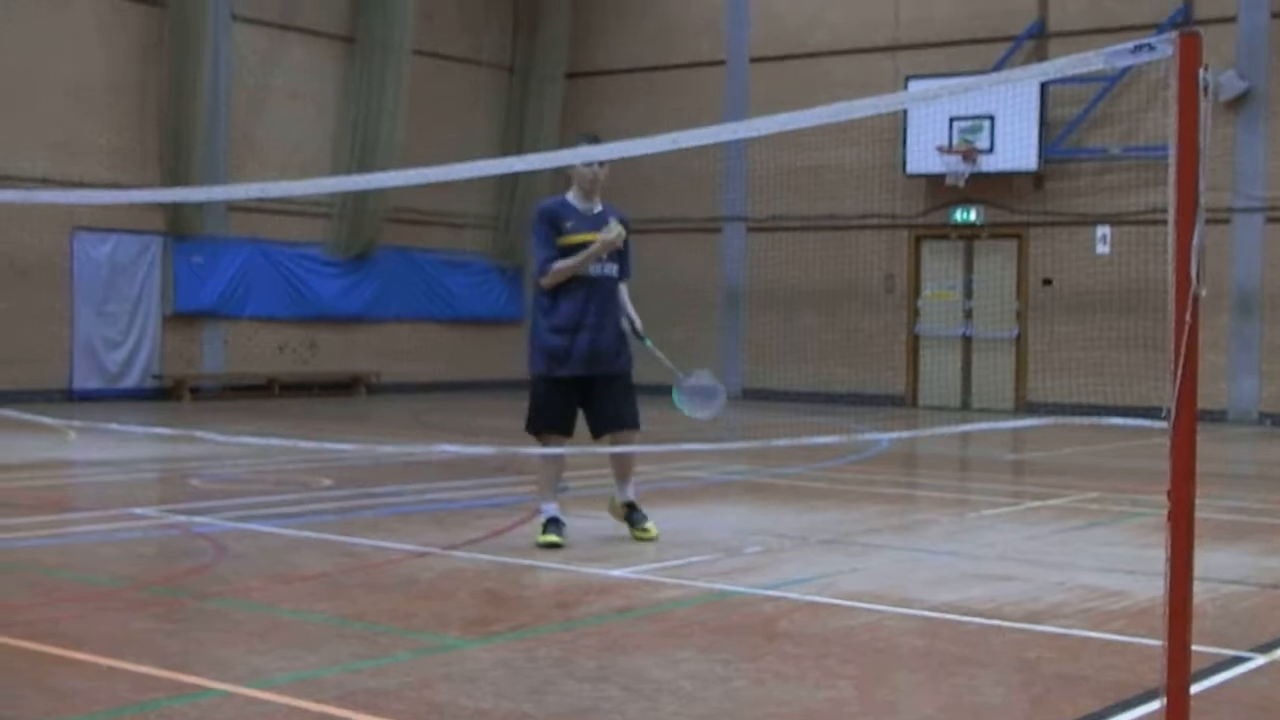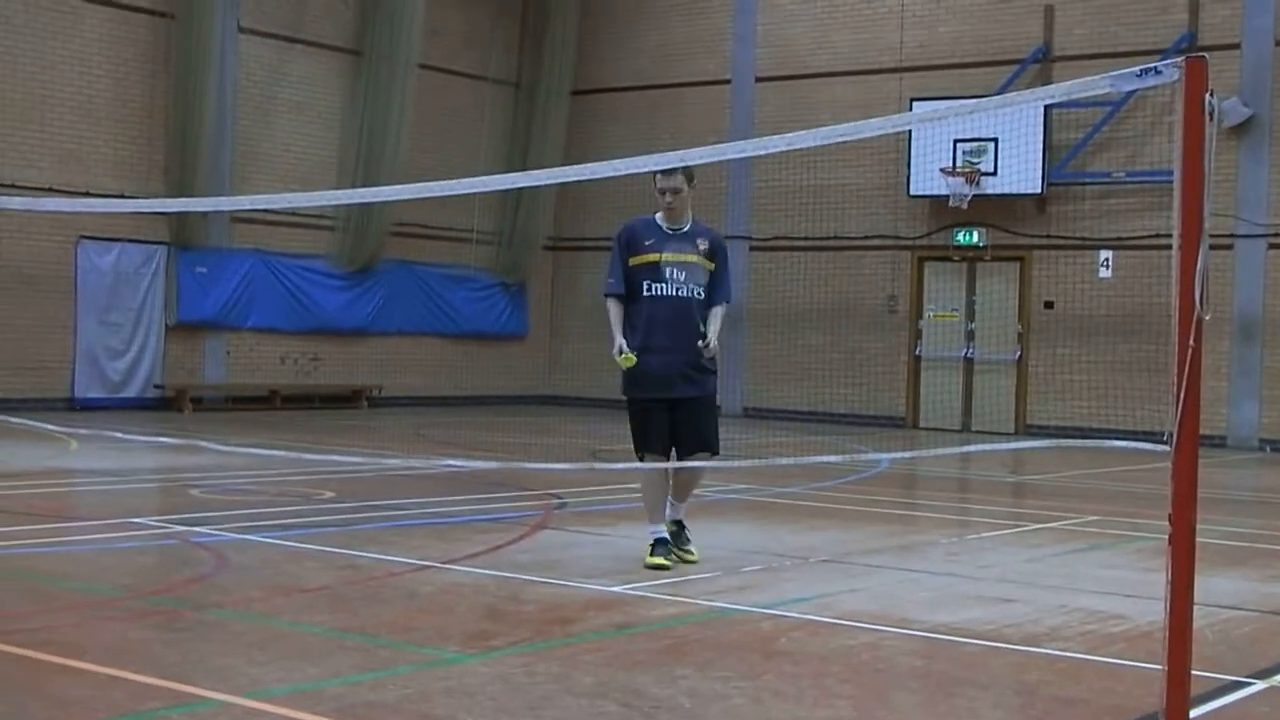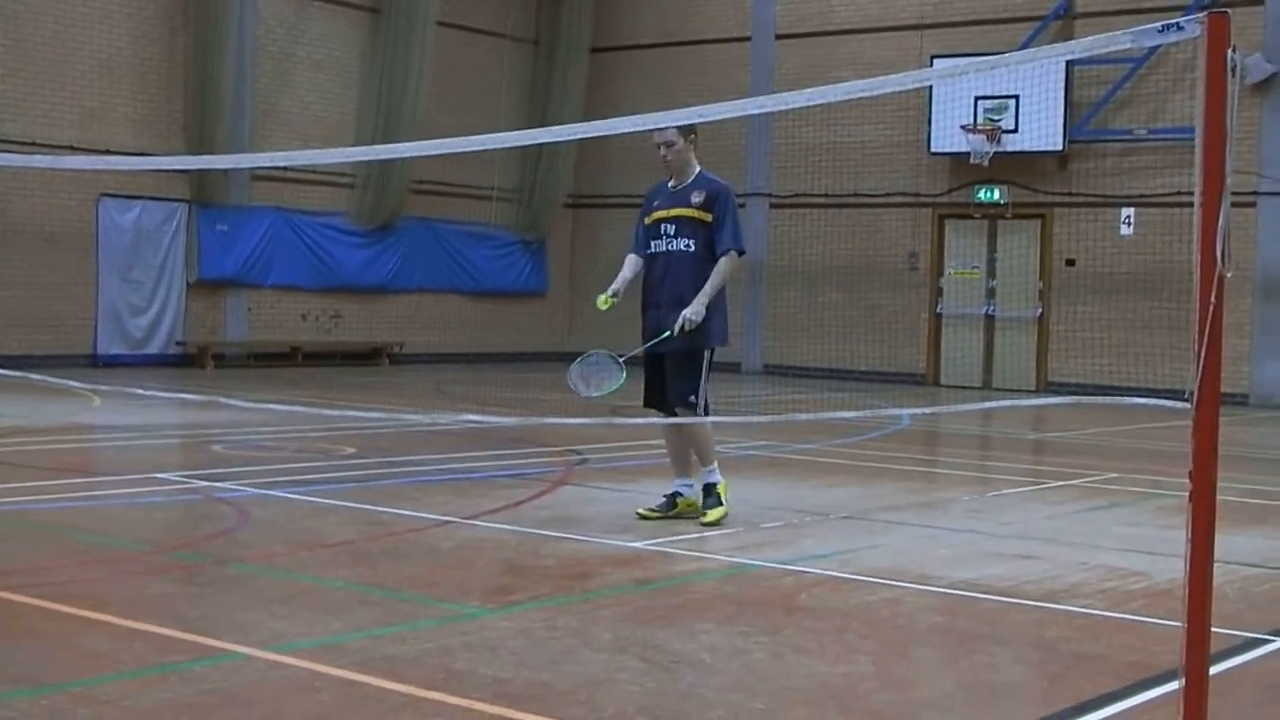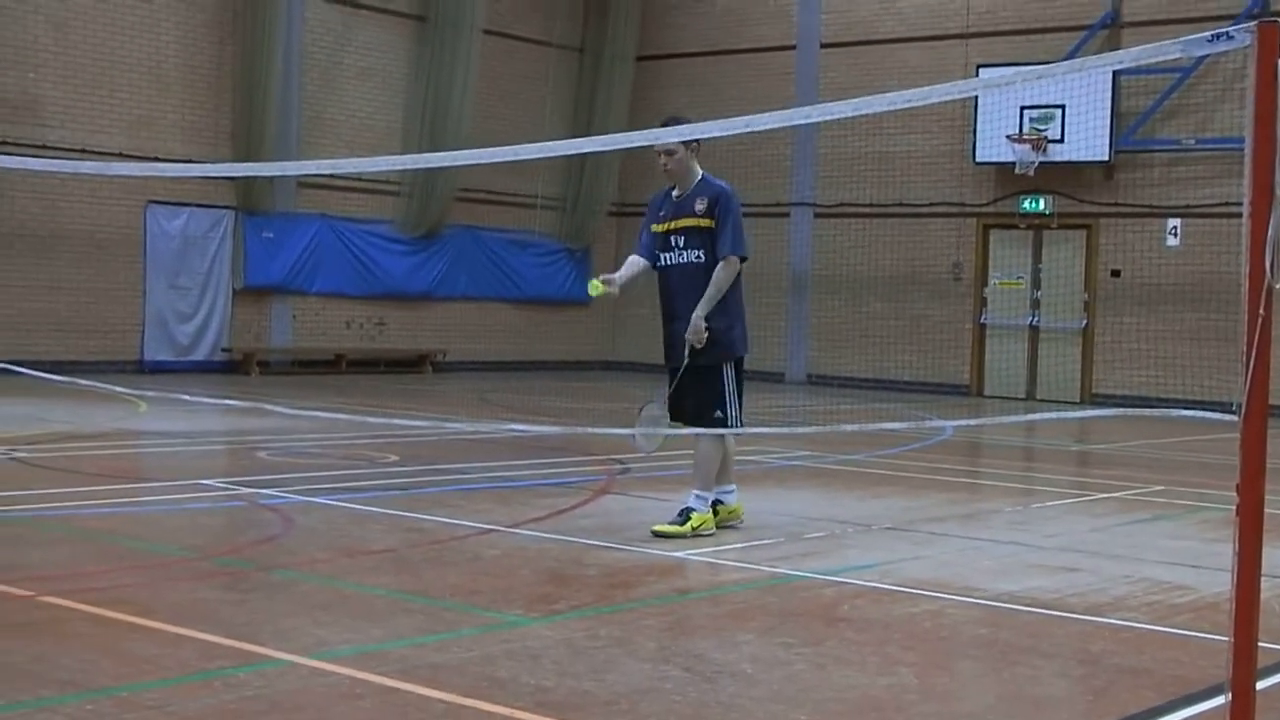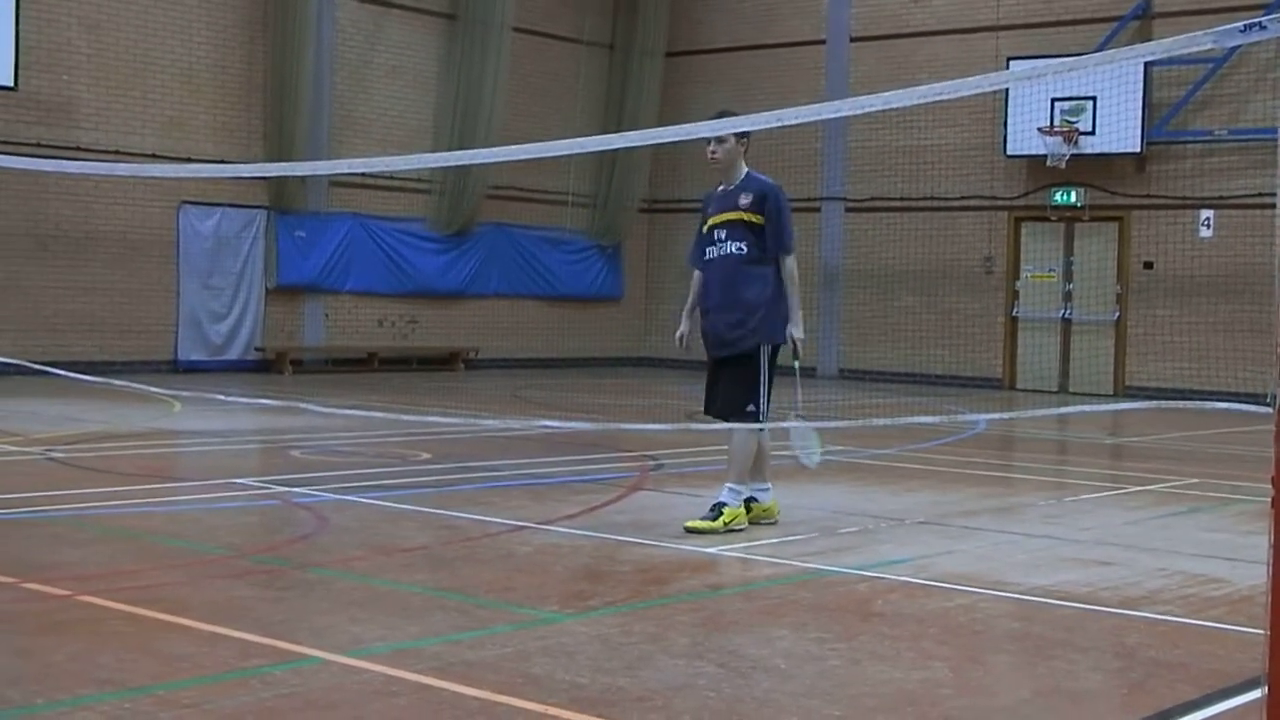
dt=1s
person 1, frame 1
left shoulder: (616, 219)
right shoulder: (550, 213)
right elbow: (546, 274)
left wrist: (628, 310)
right wrist: (594, 250)
left hip: (608, 346)
right hip: (559, 345)
left knee: (623, 429)
right knee: (553, 434)
left ankle: (625, 500)
right ankle: (551, 517)
person 1, frame 2
left shoulder: (711, 242)
right shoulder: (632, 234)
left elbow: (718, 301)
right elbow: (615, 295)
left wrist: (713, 335)
right wrist: (618, 337)
left hip: (694, 369)
right hip: (646, 367)
left knee: (700, 452)
right knee: (653, 454)
left ankle: (676, 516)
right ankle: (658, 537)
person 1, frame 3
left shoulder: (716, 192)
right shoulder: (654, 197)
left elbow: (730, 255)
right elbow: (639, 252)
left wrist: (700, 303)
right wrist: (620, 282)
left hip: (694, 321)
right hip: (657, 320)
left knee: (688, 405)
right knee: (667, 408)
left ankle: (712, 481)
right ankle: (683, 491)
person 1, frame 4
left shoulder: (720, 195)
right shoulder: (658, 204)
left elbow: (731, 261)
right elbow: (644, 254)
left wrist: (701, 316)
right wrist: (617, 278)
left hip: (716, 331)
right hip: (680, 333)
left knee: (711, 419)
right knee: (710, 419)
left ankle: (700, 508)
right ankle: (726, 500)
person 1, frame 5
left shoulder: (765, 192)
right shoulder: (710, 202)
left elbow: (786, 258)
left wrist: (795, 317)
right wrist: (687, 316)
left hip: (756, 324)
right hip: (719, 327)
left knee: (743, 412)
right knee: (741, 415)
left ankle: (729, 504)
right ankle: (760, 499)
